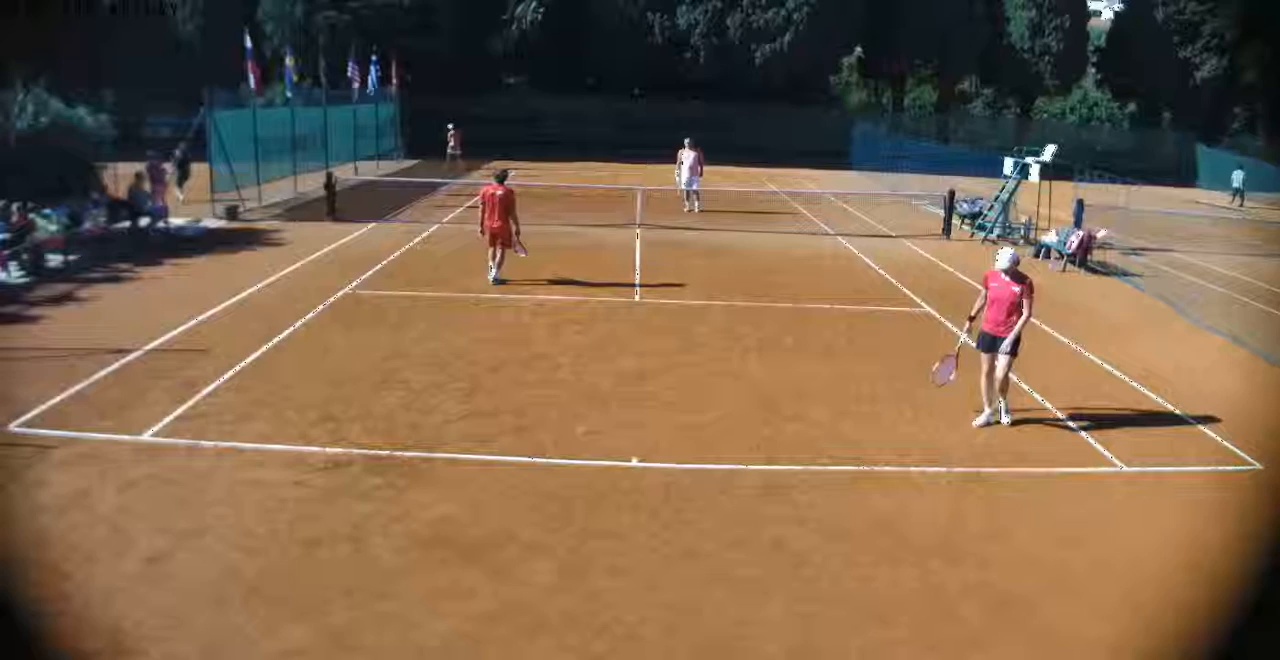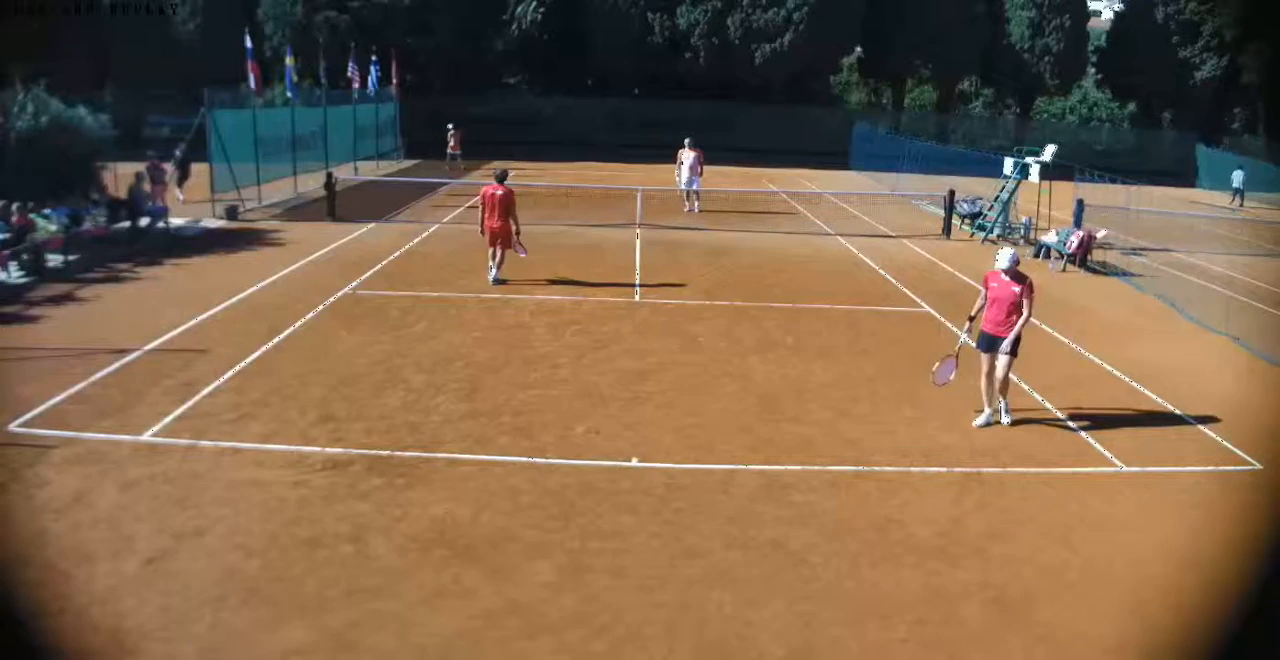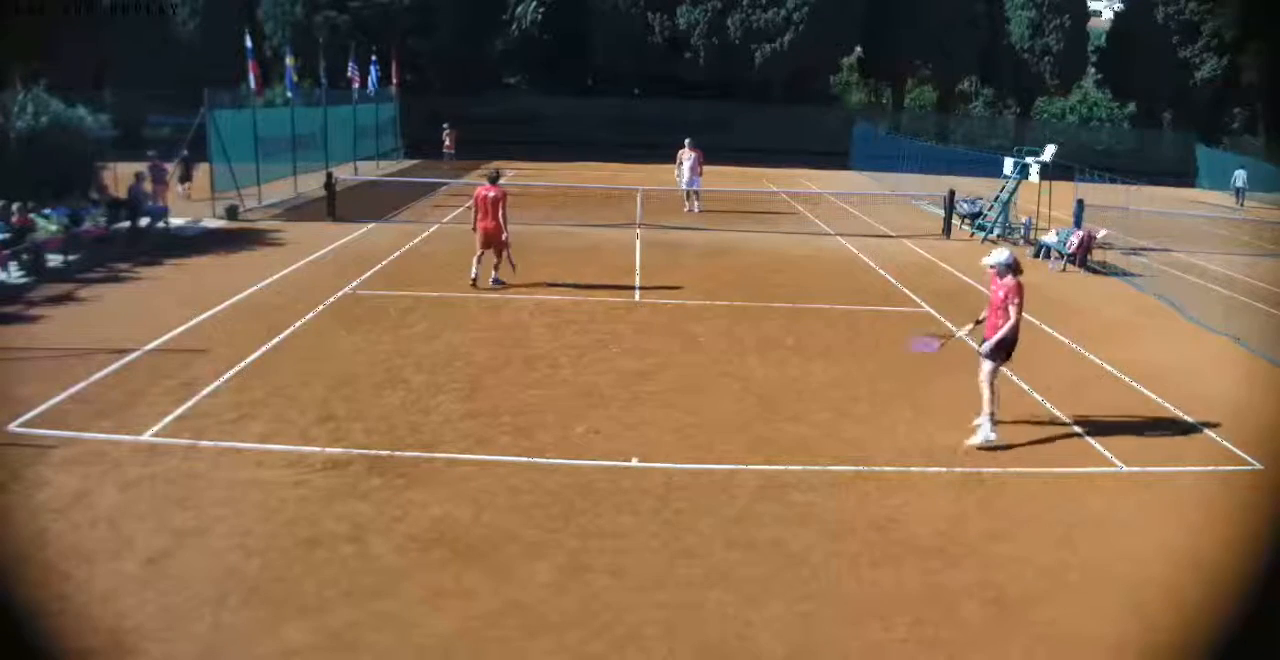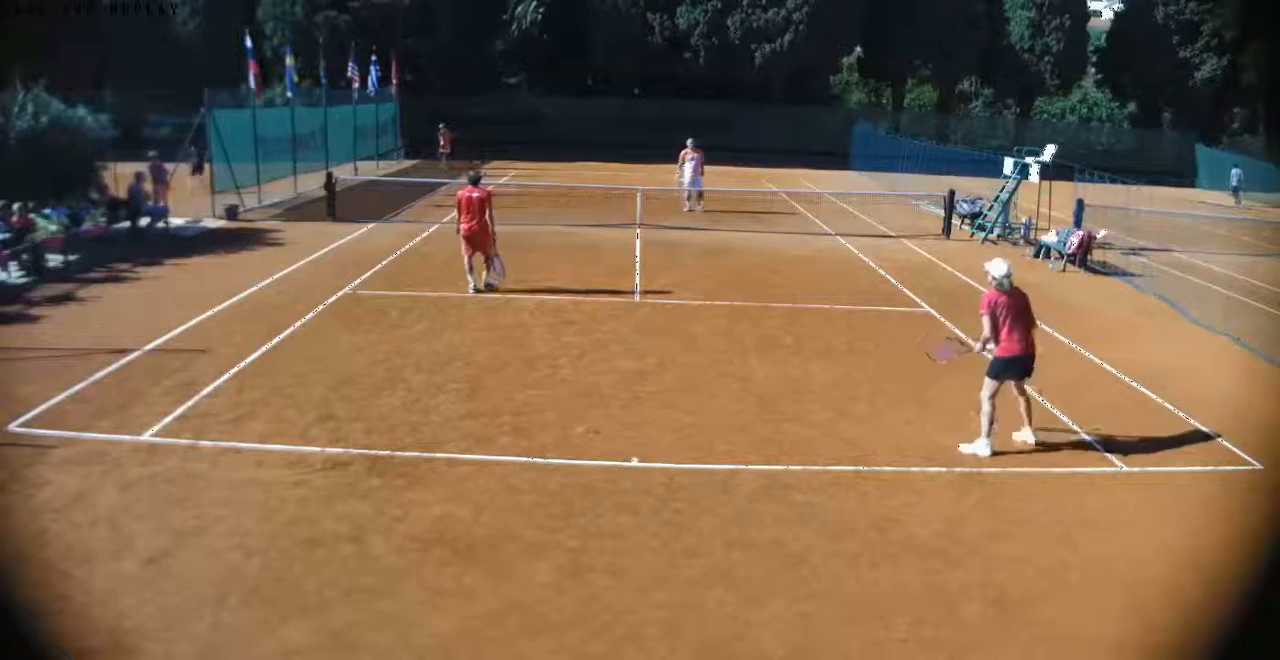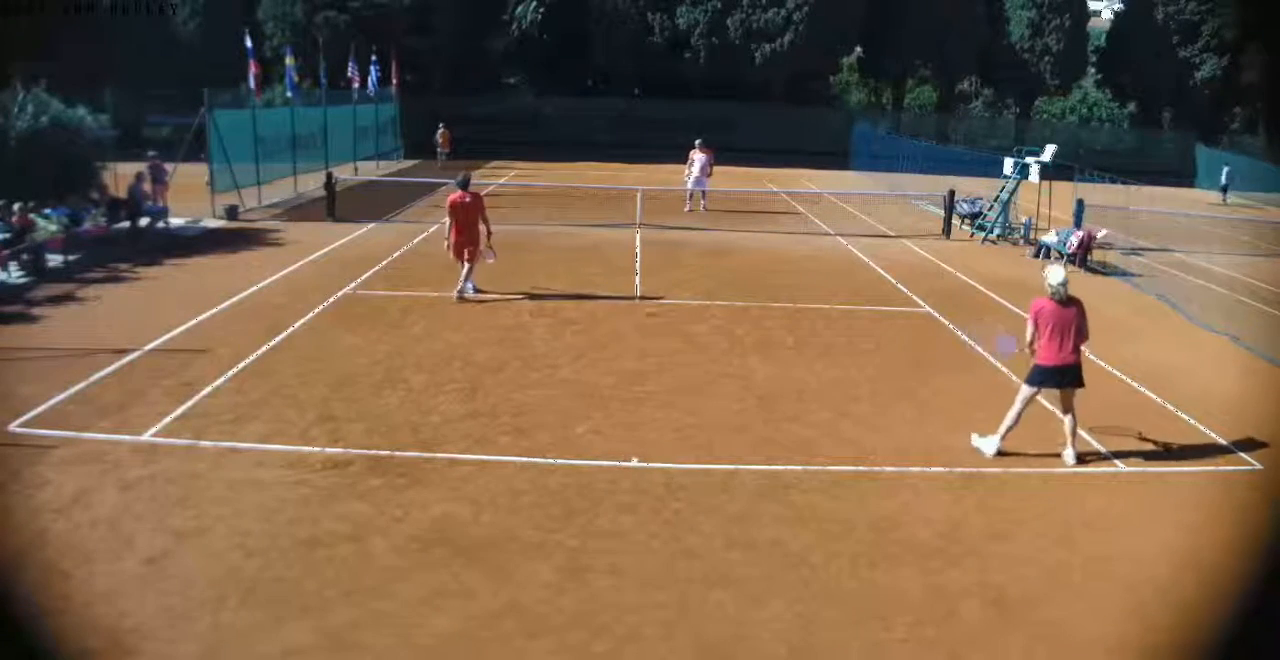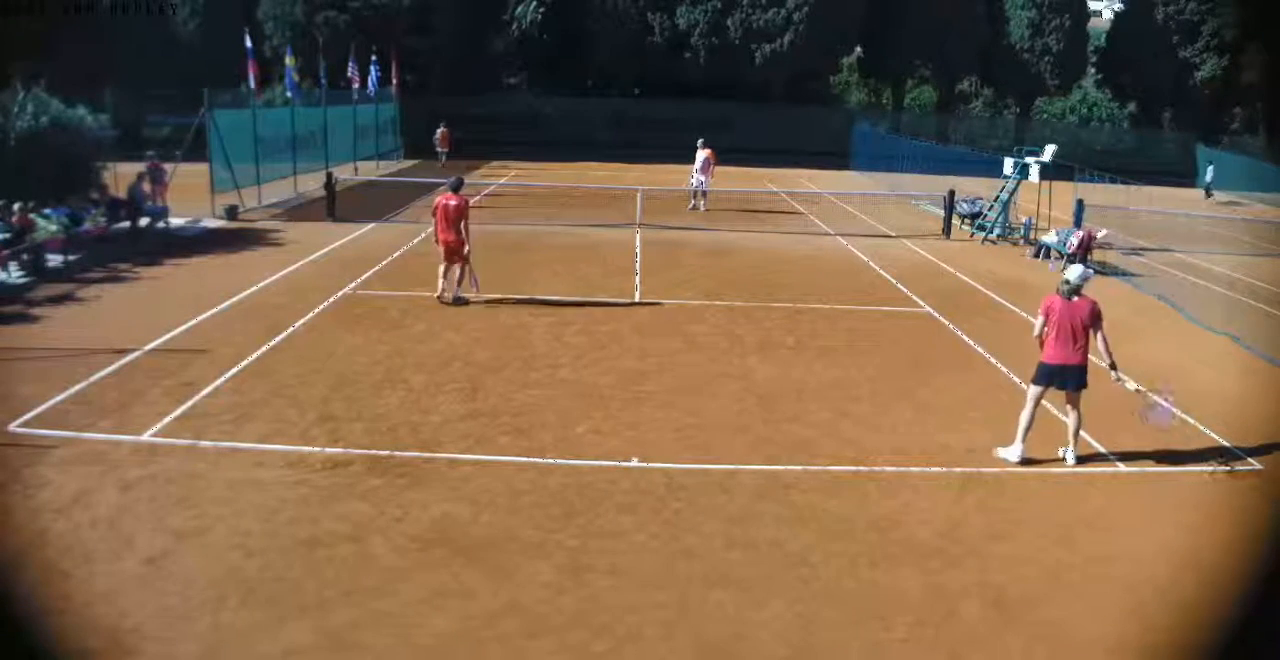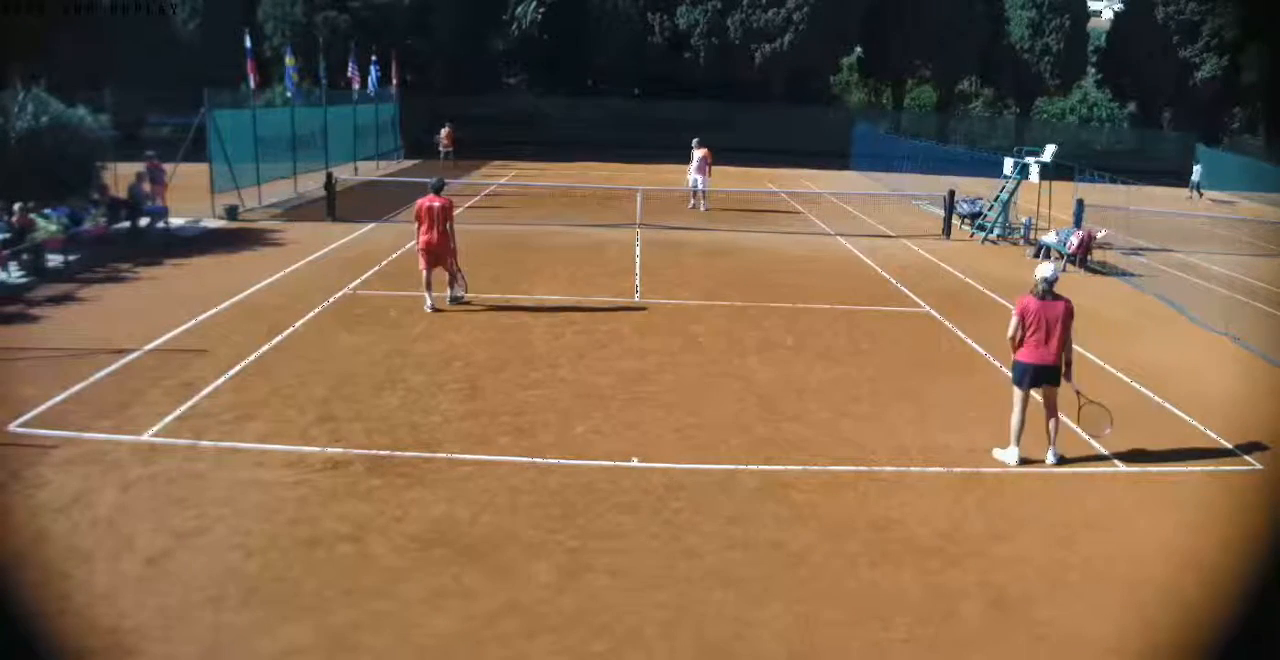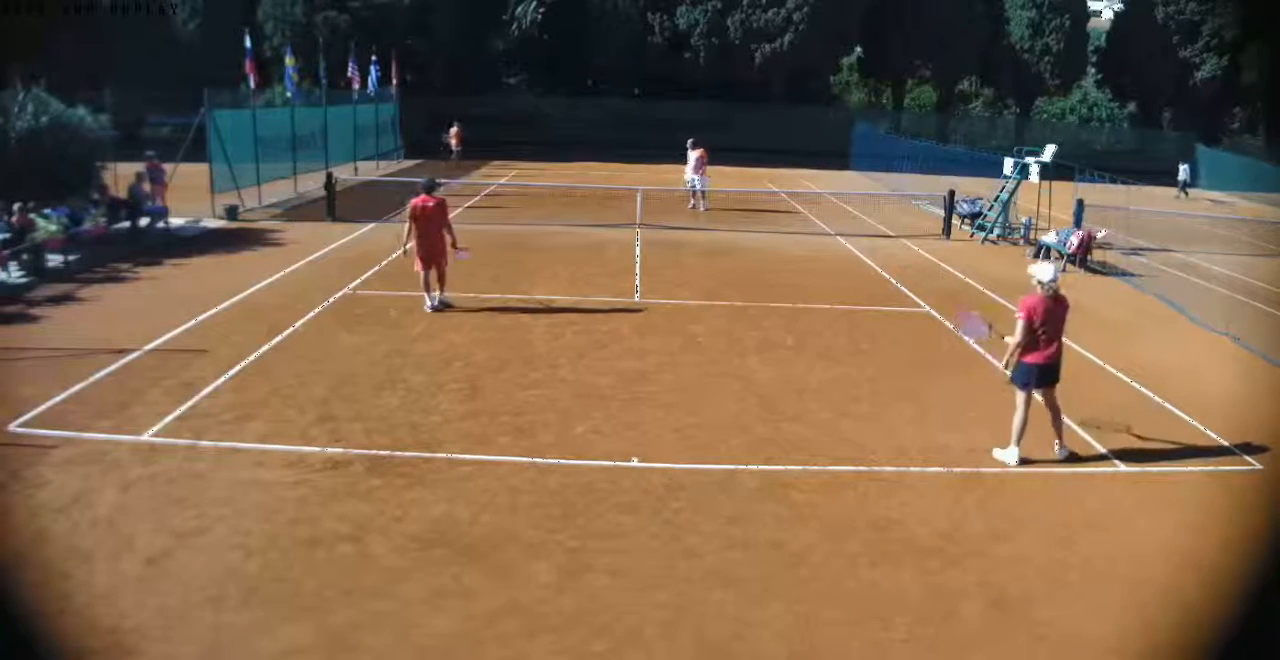
dt=0.5s
person 1, frame 1
left shoulder: (1025, 282)
right shoulder: (990, 276)
left elbow: (1026, 314)
left wrist: (1012, 337)
right wrist: (970, 319)
left hip: (1009, 336)
right hip: (988, 331)
left knee: (1001, 375)
right knee: (986, 372)
left ankle: (1002, 403)
right ankle: (988, 411)
person 1, frame 2
left shoulder: (1025, 282)
right shoulder: (990, 277)
left elbow: (1026, 314)
left wrist: (1011, 337)
right wrist: (970, 320)
left hip: (1009, 336)
right hip: (988, 331)
left knee: (1001, 376)
right knee: (986, 372)
left ankle: (1003, 403)
right ankle: (988, 412)
person 1, frame 3
left shoulder: (1013, 286)
right shoulder: (996, 280)
left elbow: (1014, 320)
left wrist: (993, 341)
right wrist: (975, 323)
left hip: (1003, 340)
right hip: (990, 337)
left knee: (985, 380)
right knee: (985, 378)
left ankle: (987, 430)
right ankle: (989, 414)
person 1, frame 4
left shoulder: (989, 298)
right shoulder: (1020, 295)
left elbow: (987, 334)
right elbow: (1032, 324)
left wrist: (980, 344)
left hip: (1006, 354)
right hip: (1027, 352)
left knee: (987, 396)
right knee: (1020, 391)
left ankle: (984, 443)
right ankle: (1028, 431)
person 1, frame 5
left shoulder: (1039, 305)
right shoulder: (1077, 305)
left elbow: (1029, 339)
right elbow: (1084, 336)
left wrist: (1031, 350)
left hip: (1046, 364)
right hip: (1071, 364)
left knee: (1021, 402)
right knee: (1068, 408)
left ankle: (994, 442)
right ankle: (1070, 451)
person 1, frame 6
left shoulder: (1050, 301)
right shoulder: (1091, 306)
left elbow: (1037, 333)
right elbow: (1100, 339)
right wrist: (1112, 366)
left hip: (1050, 361)
right hip: (1076, 365)
left knee: (1031, 403)
right knee: (1073, 408)
left ankle: (1017, 449)
right ankle: (1070, 452)
person 1, frame 7
left shoulder: (1025, 302)
right shoulder: (1065, 305)
left elbow: (1011, 335)
right elbow: (1067, 339)
left wrist: (1017, 351)
right wrist: (1067, 365)
left hip: (1026, 361)
right hip: (1051, 364)
left knee: (1019, 407)
right knee: (1051, 407)
left ankle: (1013, 452)
right ankle: (1052, 452)
person 1, frame 8
left shoulder: (1028, 302)
right shoulder: (1062, 302)
left elbow: (1019, 339)
left wrist: (1006, 359)
left hip: (1030, 361)
right hip: (1052, 362)
left knee: (1022, 408)
right knee: (1052, 404)
left ankle: (1013, 452)
right ankle: (1061, 446)
